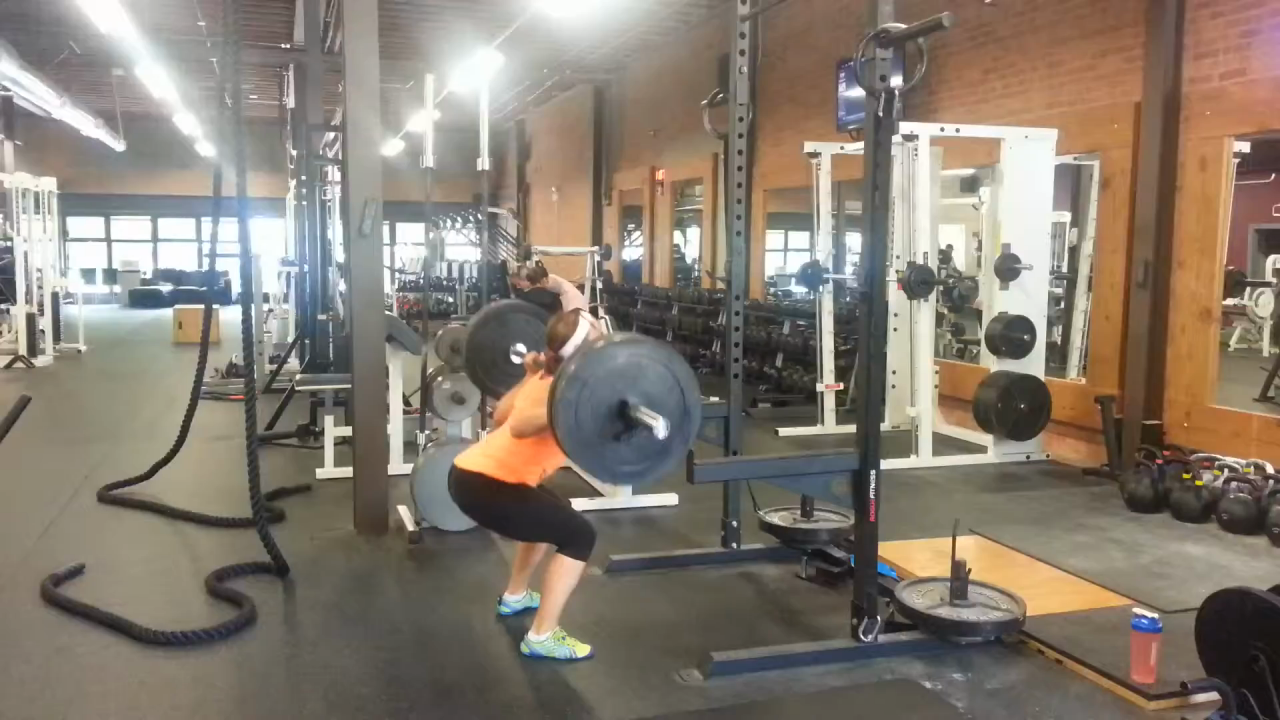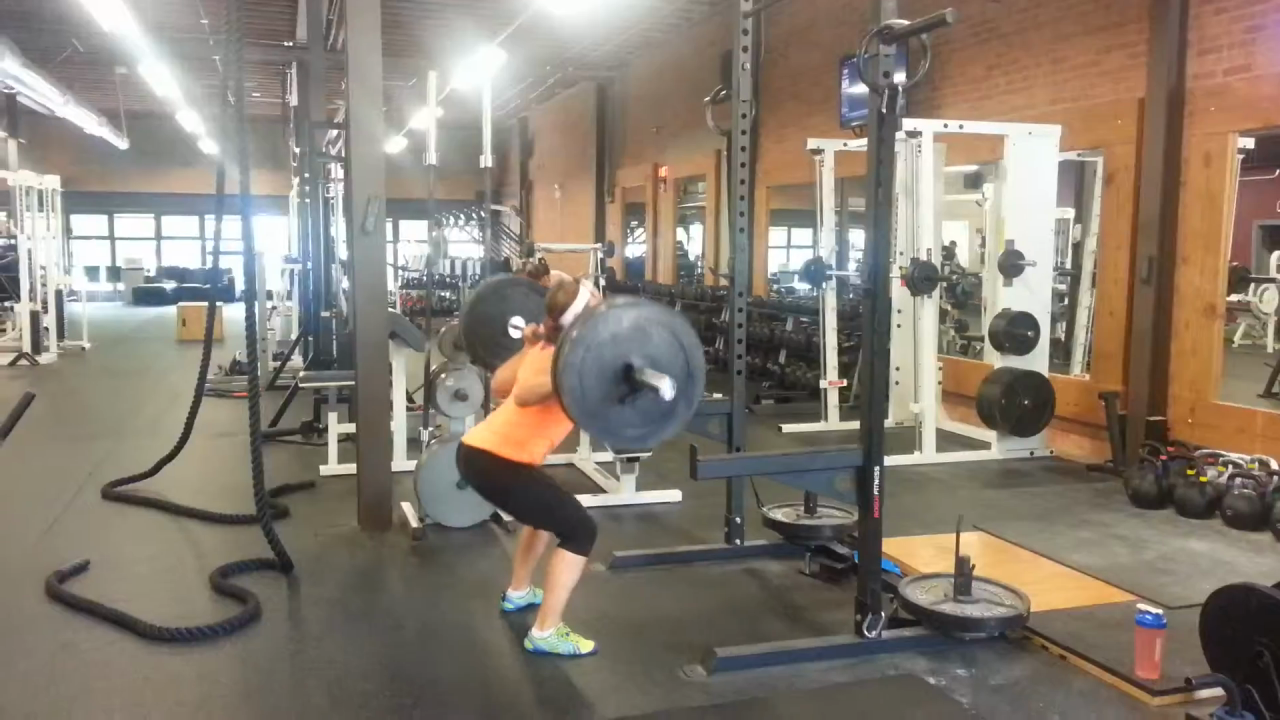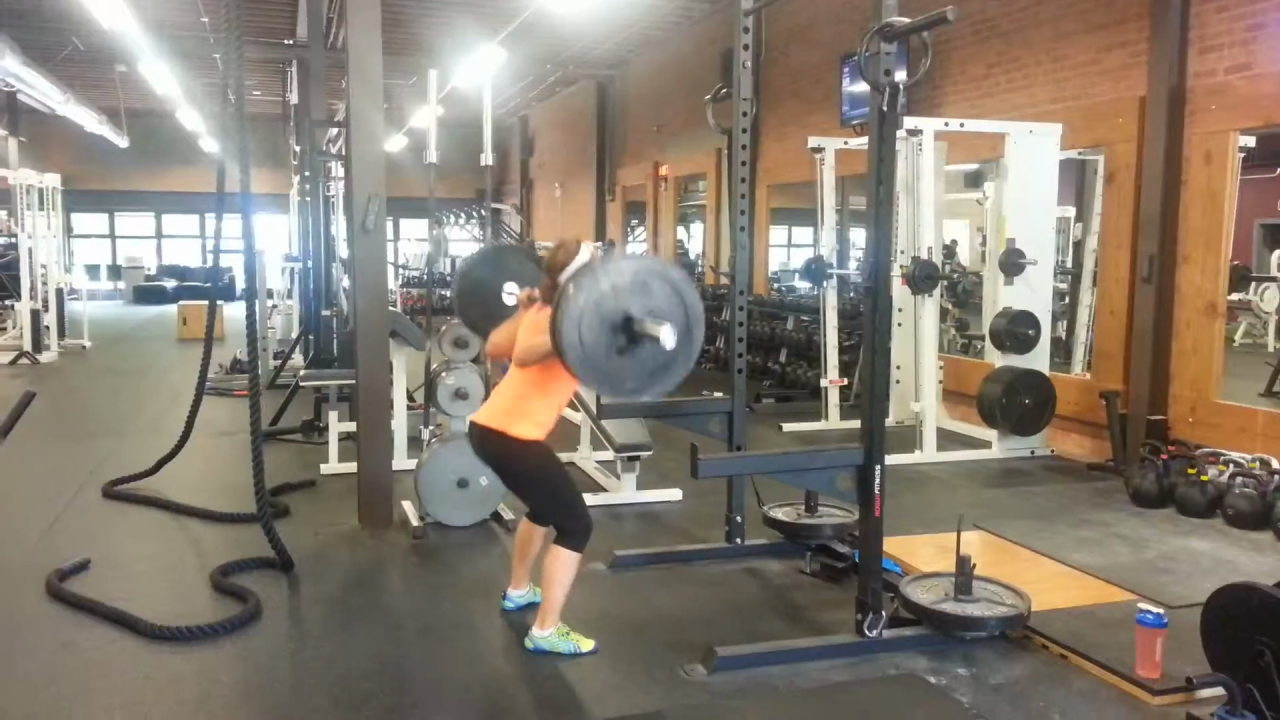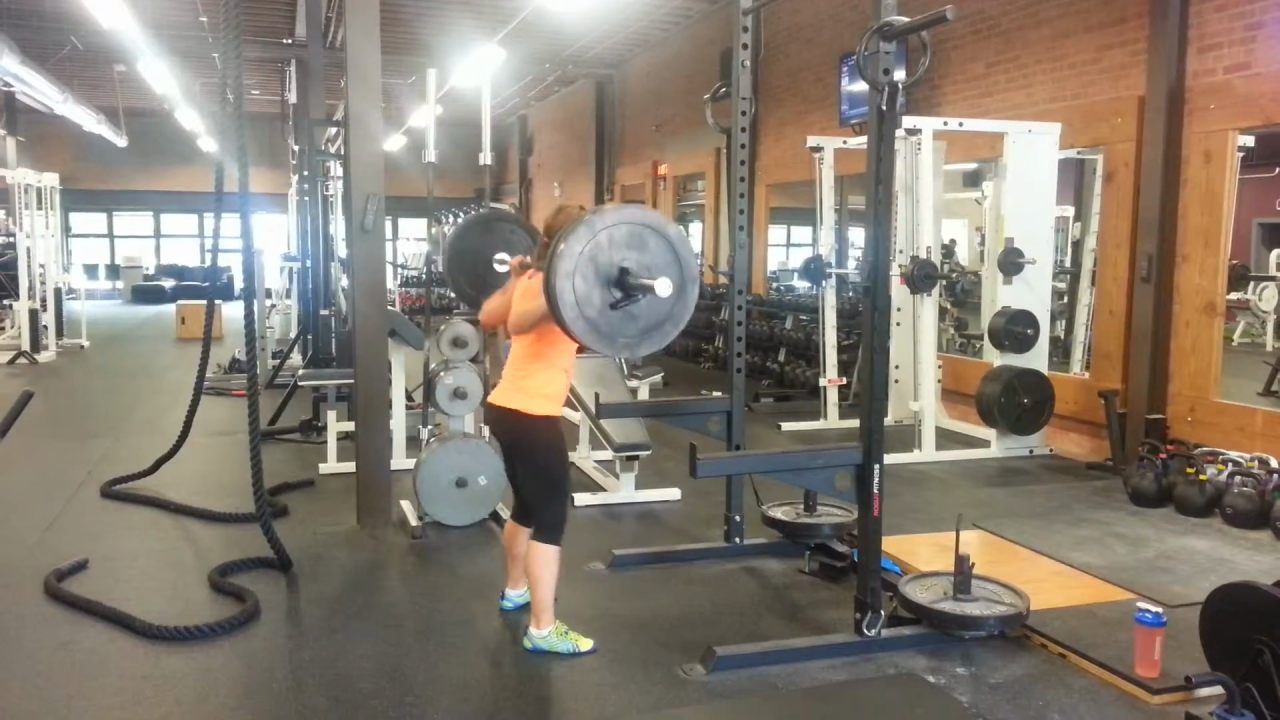
dt=0.2s
person 1, frame 1
left shoulder: (543, 379)
right elbow: (519, 427)
left hip: (470, 474)
right hip: (485, 486)
left knee: (548, 516)
right knee: (578, 536)
left ankle: (514, 596)
right ankle: (542, 637)
person 1, frame 2
left shoulder: (544, 351)
left elbow: (499, 385)
right elbow: (523, 395)
left hip: (477, 451)
right hip: (499, 462)
left knee: (550, 509)
right knee: (579, 529)
left ankle: (518, 592)
right ankle: (545, 633)
person 1, frame 3
left shoulder: (540, 312)
left elbow: (494, 348)
right elbow: (524, 356)
left wrist: (523, 310)
left hip: (489, 427)
right hip: (514, 438)
left knee: (547, 508)
right knee: (576, 525)
left ankle: (518, 590)
right ankle: (546, 631)
person 1, frame 4
left shoulder: (532, 280)
left elbow: (487, 317)
right elbow: (517, 323)
left wrist: (515, 278)
left hip: (505, 408)
right hip: (532, 416)
left knee: (527, 509)
right knee: (550, 522)
left ankle: (516, 590)
right ankle: (543, 630)
